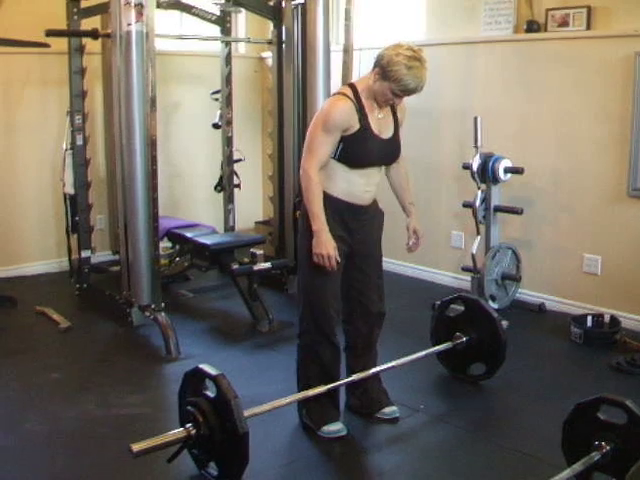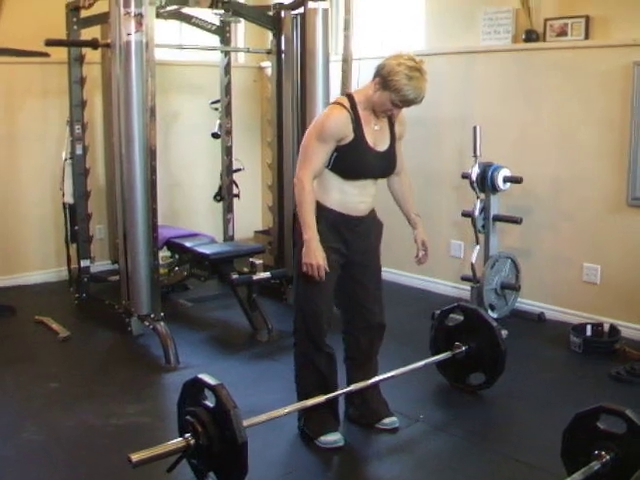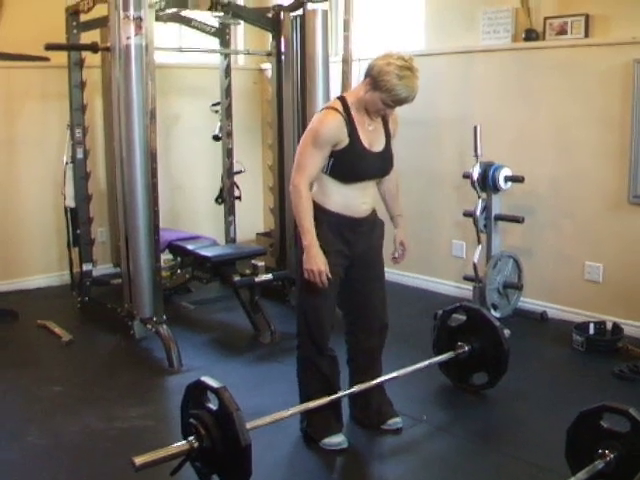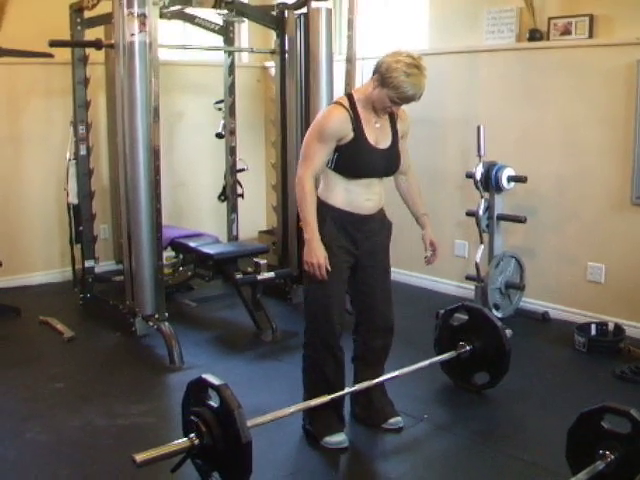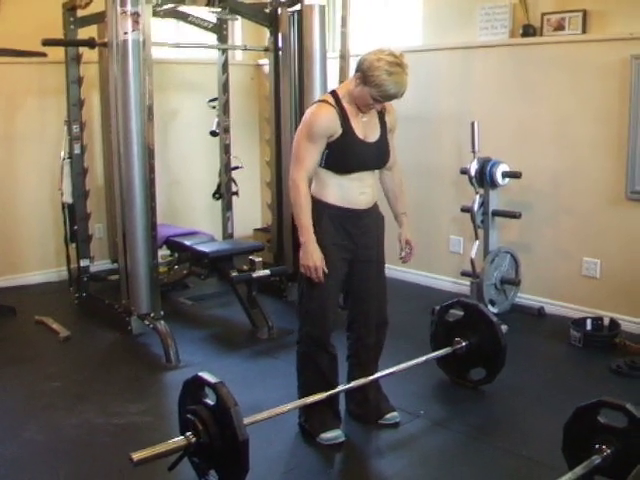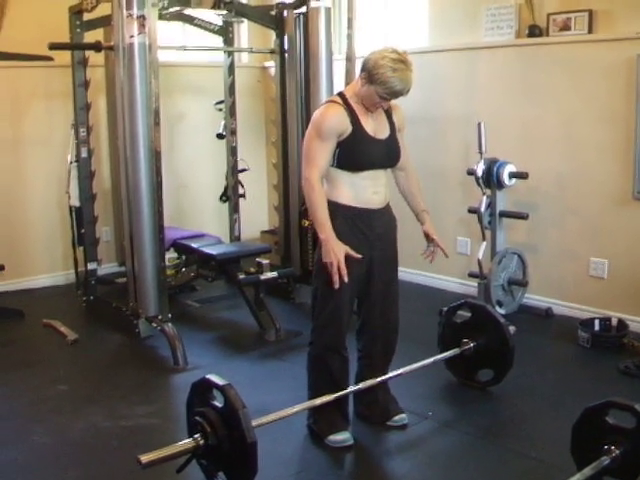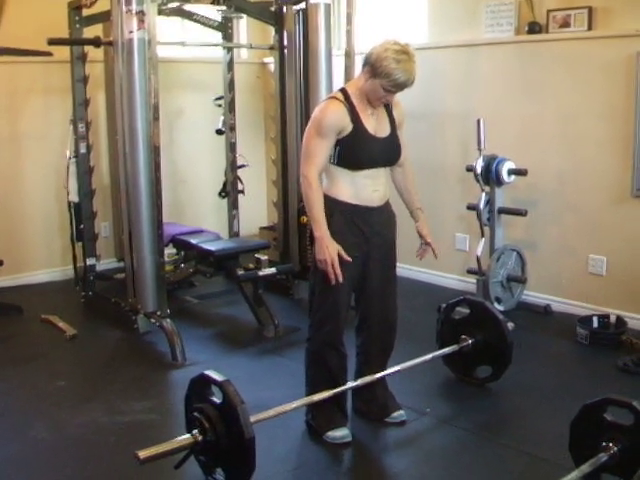
dt=0.5s
person 1, frame 1
left shoulder: (394, 108)
right shoulder: (341, 107)
right elbow: (310, 169)
left wrist: (410, 213)
right wrist: (320, 232)
left hip: (367, 218)
right hip: (329, 216)
left knee: (368, 311)
right knee: (322, 315)
left ankle: (366, 394)
right ankle: (317, 409)
person 1, frame 2
left shoulder: (394, 123)
right shoulder: (337, 117)
left elbow: (397, 175)
right elbow: (303, 178)
left wrist: (416, 224)
right wrist: (310, 241)
left hip: (364, 229)
right hip: (325, 227)
left knee: (369, 321)
right knee: (315, 326)
left ankle: (366, 404)
right ankle: (317, 418)
person 1, frame 3
left shoulder: (387, 120)
right shoulder: (331, 121)
right elbow: (299, 184)
left wrist: (398, 224)
right wrist: (311, 247)
left hip: (367, 230)
right hip: (327, 230)
left knee: (372, 322)
right knee: (317, 329)
left ankle: (371, 406)
right ankle: (320, 420)
person 1, frame 4
left shoulder: (398, 120)
right shoulder: (337, 116)
left elbow: (404, 174)
right elbow: (305, 177)
left wrist: (424, 223)
right wrist: (312, 240)
left hip: (374, 229)
right hip: (333, 227)
left knee: (379, 322)
right knee: (326, 327)
left ankle: (371, 403)
right ankle: (322, 418)
person 1, frame 5
left shoulder: (386, 115)
right shoulder: (324, 114)
right elbow: (298, 179)
left wrist: (403, 222)
right wrist: (308, 241)
left hip: (369, 224)
right hip: (328, 225)
left knee: (372, 317)
right knee: (319, 324)
left ankle: (366, 399)
right ankle: (317, 415)
person 1, frame 6
left shoulder: (393, 115)
right shoulder: (332, 115)
left elbow: (403, 170)
right elbow: (311, 178)
left wrist: (424, 219)
right wrist: (327, 238)
left hip: (382, 224)
right hip: (342, 225)
left knee: (383, 319)
right knee: (332, 325)
left ankle: (374, 400)
right ankle: (326, 416)
person 1, frame 7
left shoulder: (394, 111)
right shoulder: (333, 111)
right elbow: (309, 175)
left wrist: (419, 217)
right wrist: (321, 236)
left hip: (381, 221)
right hip: (340, 222)
left knee: (382, 316)
right knee: (330, 321)
left ankle: (372, 396)
right ankle: (324, 411)
